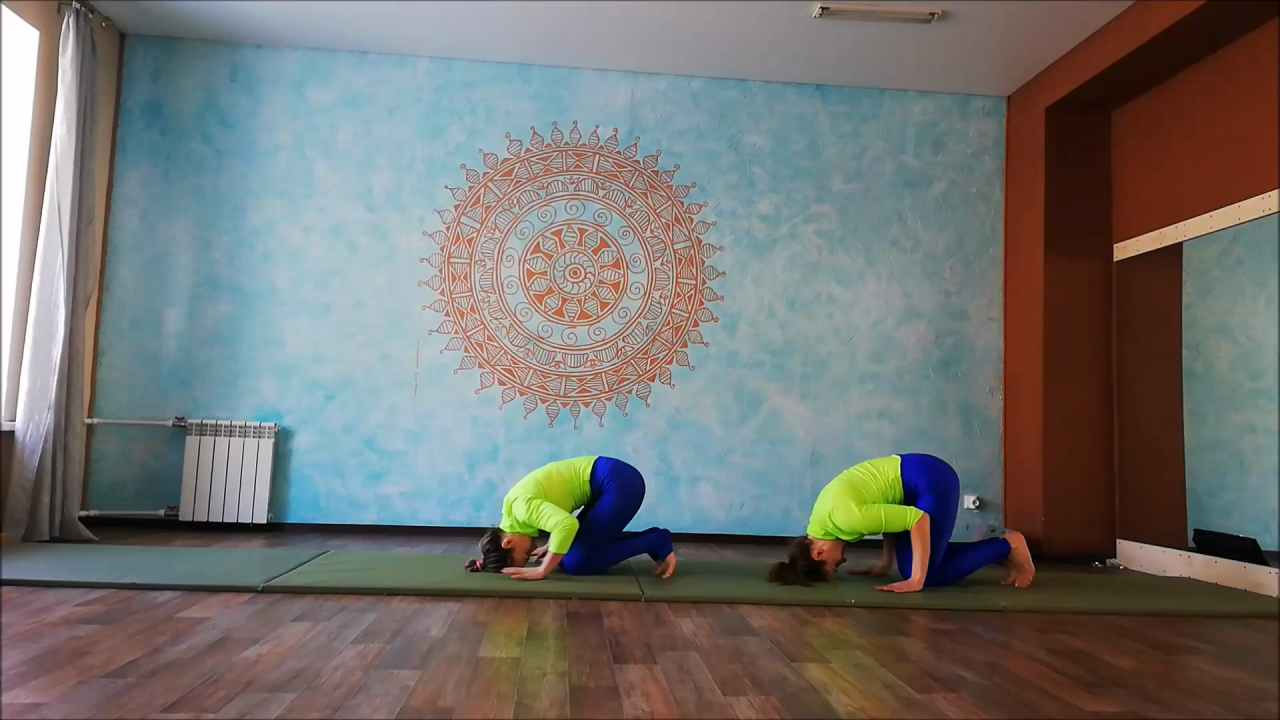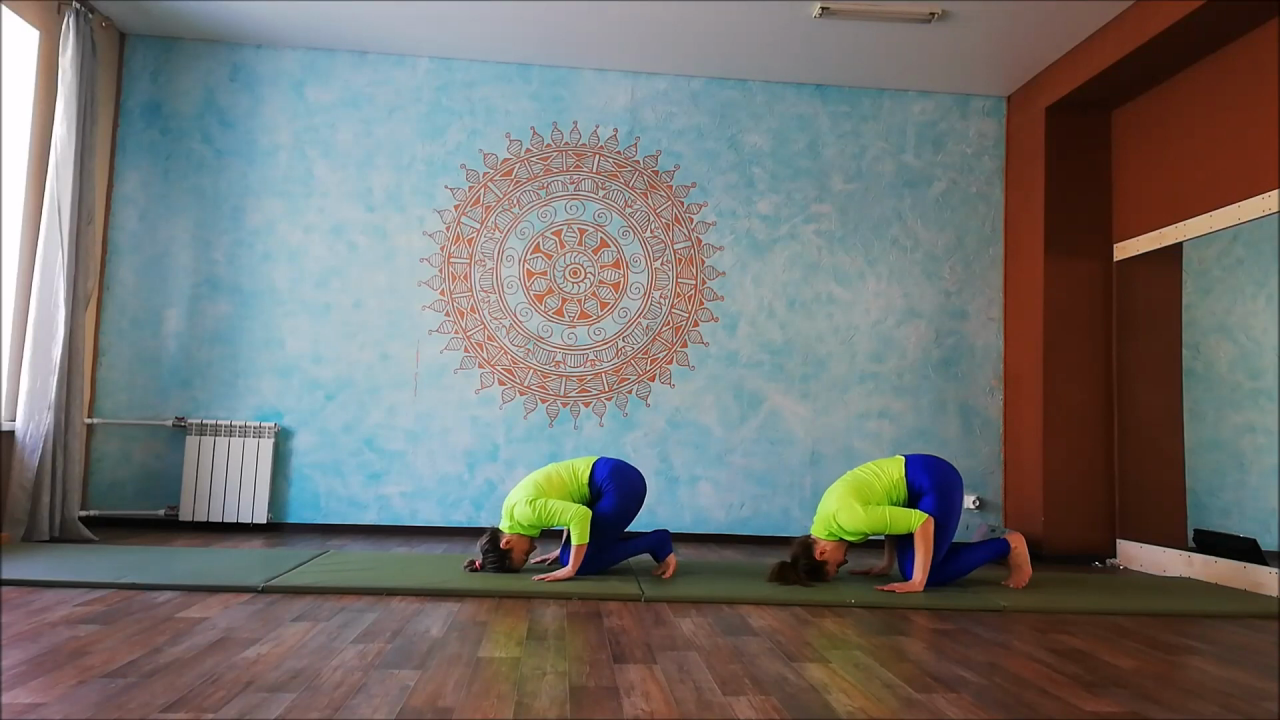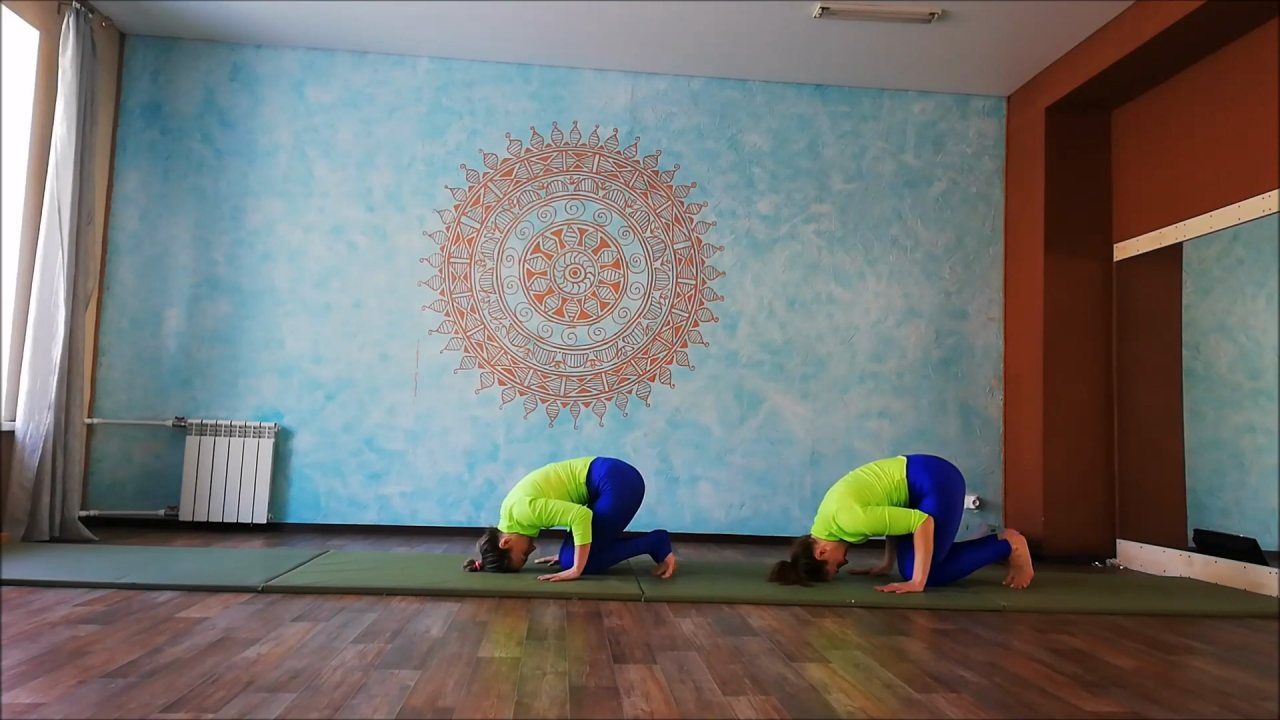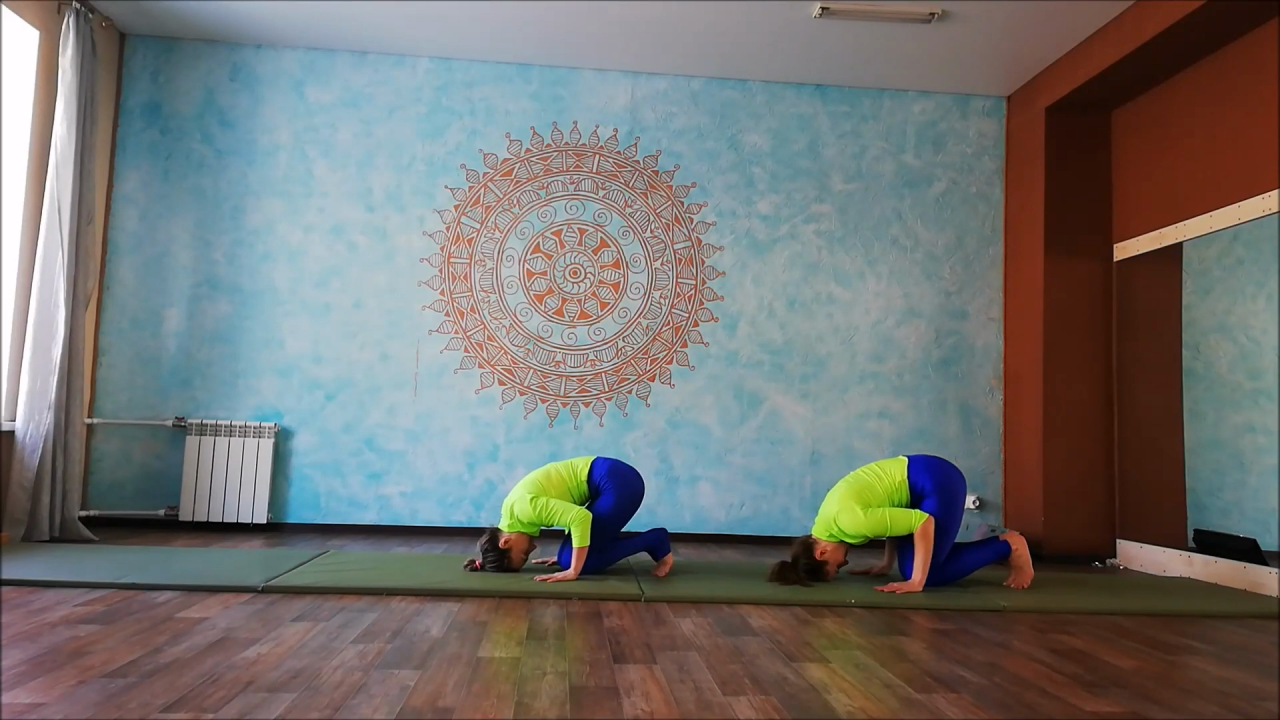
dt=0.3s
person 1, frame 1
left shoulder: (842, 517)
right shoulder: (822, 520)
left elbow: (918, 519)
left wrist: (917, 581)
right wrist: (885, 563)
left hip: (931, 481)
right hip: (914, 480)
left knee: (929, 574)
right knee: (910, 567)
left ankle: (1008, 546)
right ankle: (1001, 548)
person 1, frame 2
left shoulder: (847, 517)
right shoulder: (826, 520)
left elbow: (923, 522)
left wrist: (918, 582)
right wrist: (887, 564)
left hip: (935, 482)
right hip: (917, 480)
left knee: (928, 575)
right knee: (911, 569)
left ankle: (1008, 546)
right ankle: (1001, 547)
person 1, frame 3
left shoulder: (846, 519)
right shoulder: (829, 518)
left elbow: (922, 522)
left wrist: (918, 582)
right wrist: (887, 564)
left hip: (936, 482)
right hip: (918, 480)
left knee: (927, 575)
right knee: (911, 568)
left ankle: (1008, 546)
right ankle: (1000, 541)
person 1, frame 4
left shoulder: (848, 520)
right shoulder: (830, 518)
left elbow: (923, 522)
left wrist: (917, 582)
right wrist: (887, 563)
left hip: (938, 483)
right hip: (922, 479)
left knee: (928, 574)
right knee: (911, 568)
left ankle: (1008, 546)
right ankle: (1004, 544)
person 2, frame 1
left shoulder: (519, 507)
right shoulder: (518, 505)
left elbow: (566, 525)
left wrist: (542, 570)
right wrist: (553, 546)
left hip: (619, 484)
right hip: (615, 480)
left knee: (578, 562)
right knee: (572, 553)
left ankle: (657, 542)
right ankle: (651, 539)
person 2, frame 2
left shoulder: (522, 510)
right shoulder: (518, 507)
left elbow: (579, 515)
left wrist: (571, 568)
right wrist: (563, 550)
left hip: (619, 485)
right hip: (615, 479)
left knee: (582, 562)
right knee: (572, 555)
left ankle: (657, 544)
right ankle: (654, 542)
person 2, frame 3
left shoulder: (520, 510)
right shoulder: (518, 508)
left elbow: (580, 515)
left wrist: (575, 569)
right wrist: (566, 555)
left hip: (617, 484)
right hip: (614, 479)
left knee: (579, 560)
right knee: (572, 556)
left ankle: (656, 544)
right ankle: (654, 543)
person 2, frame 4
left shoulder: (521, 508)
right shoulder: (519, 507)
left elbow: (581, 517)
left wrist: (573, 571)
right wrist: (565, 556)
left hip: (618, 484)
right hip: (614, 480)
left knee: (577, 561)
right knee: (569, 557)
left ankle: (655, 542)
right ankle: (653, 541)
